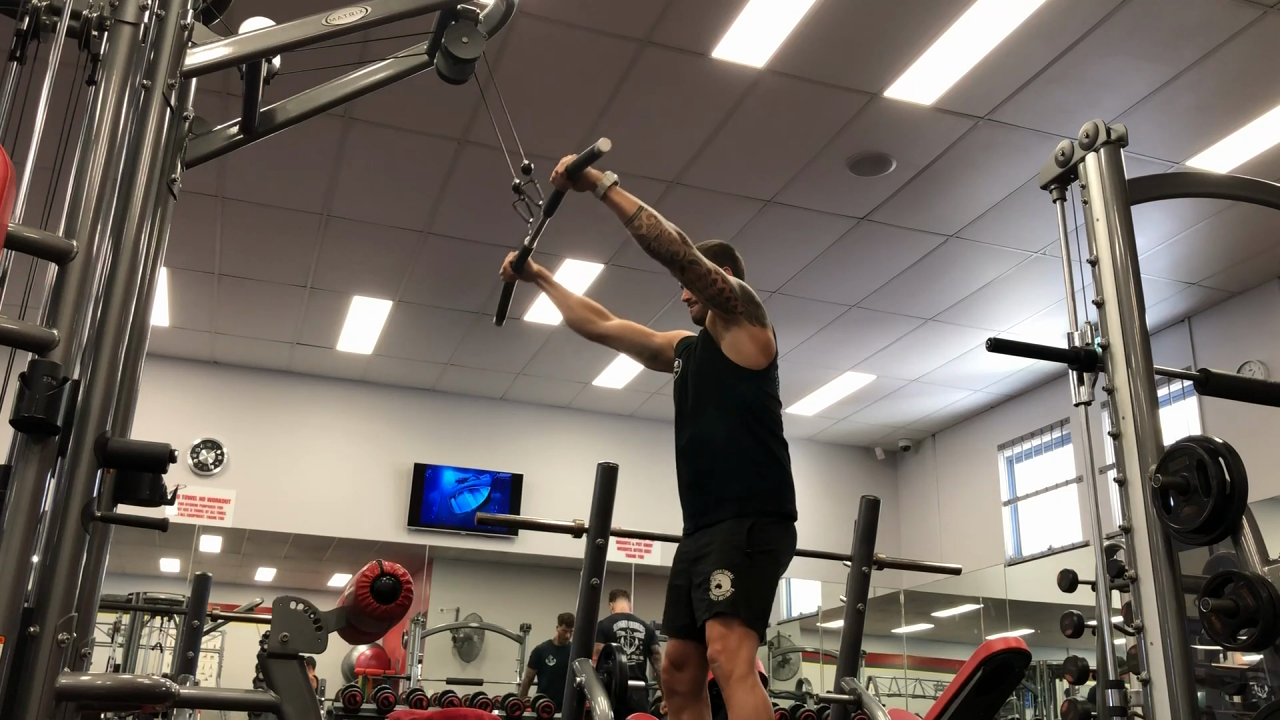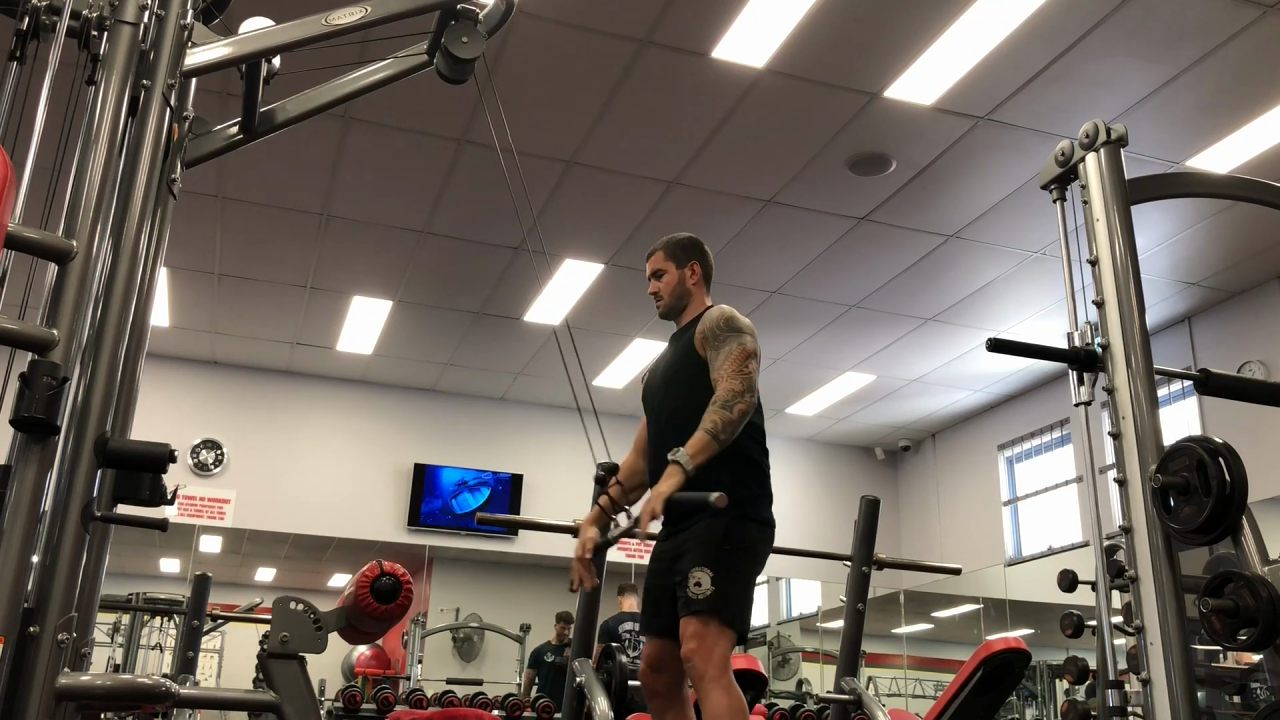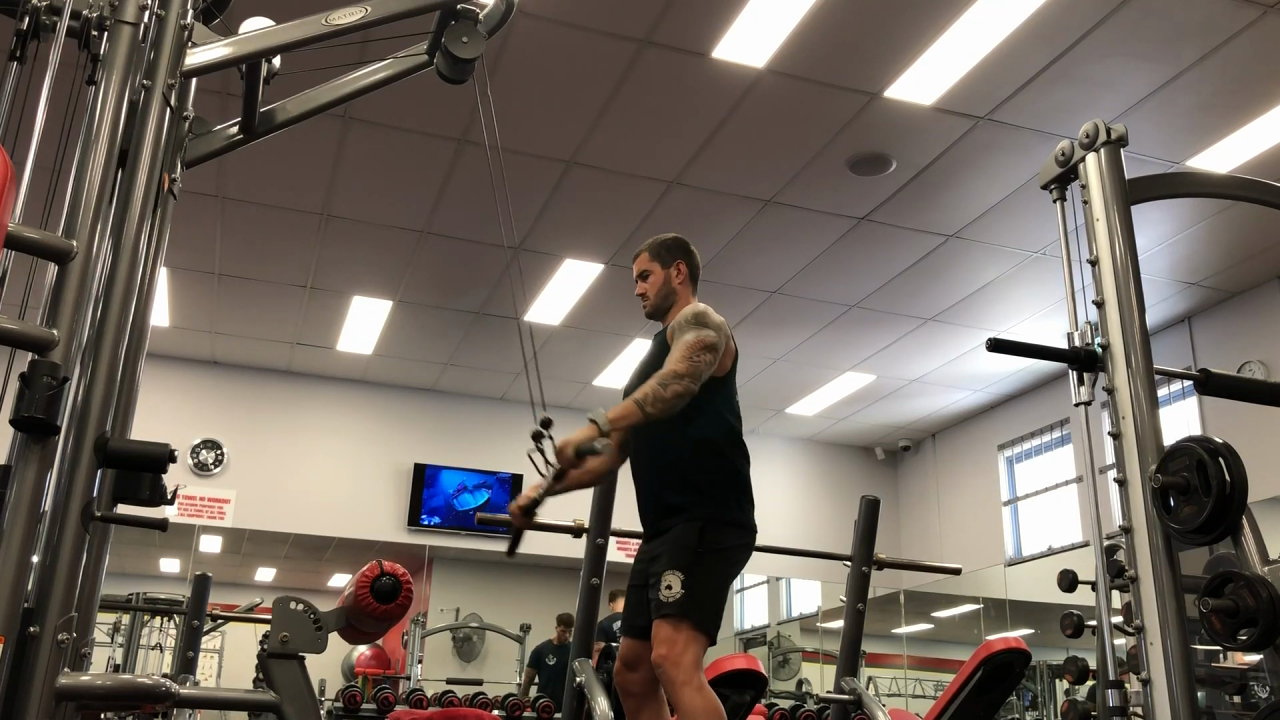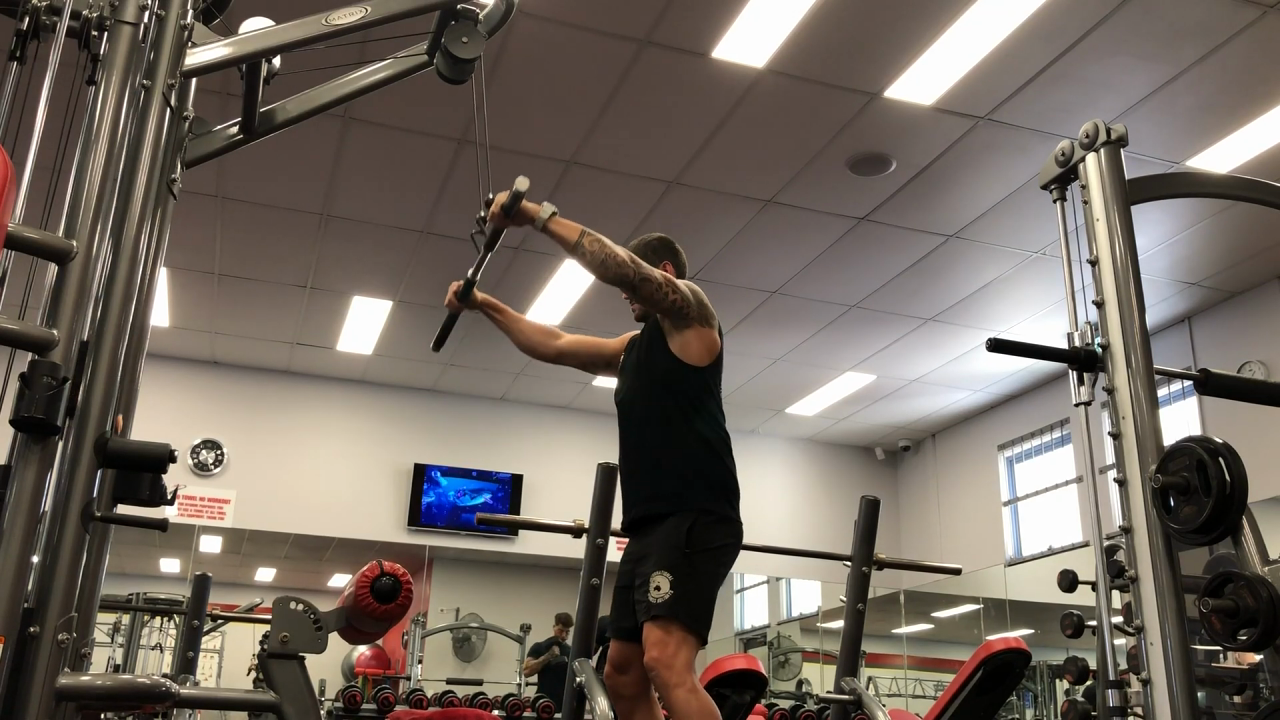
dt=1s
person 1, frame 1
left shoulder: (743, 317)
right shoulder: (684, 349)
left elbow: (677, 251)
right elbow: (603, 327)
left wrist: (601, 183)
right wrist: (541, 279)
left hip: (749, 522)
right hip: (702, 529)
left knee: (729, 657)
right knee: (679, 674)
person 1, frame 2
left shoulder: (723, 324)
right shoulder: (662, 366)
left elbow: (737, 397)
right elbow: (640, 459)
left wrist: (677, 470)
right wrist: (596, 518)
left hip: (728, 519)
right hip: (679, 527)
left knee: (703, 657)
right knee: (658, 673)
person 1, frame 3
left shoulder: (698, 322)
right shoulder: (659, 352)
left elbow: (680, 382)
right elbow: (610, 455)
left wrist: (593, 427)
right wrist: (545, 489)
left hip: (706, 521)
right hip: (665, 529)
left knee: (674, 661)
right knee: (633, 671)
person 1, frame 4
left shoulder: (690, 314)
right shoulder: (635, 349)
left elbow: (620, 268)
right elbow: (556, 346)
left wrist: (539, 215)
right wrist: (486, 306)
left hip: (694, 519)
right hip: (650, 527)
left knee: (666, 663)
right knee: (623, 674)
